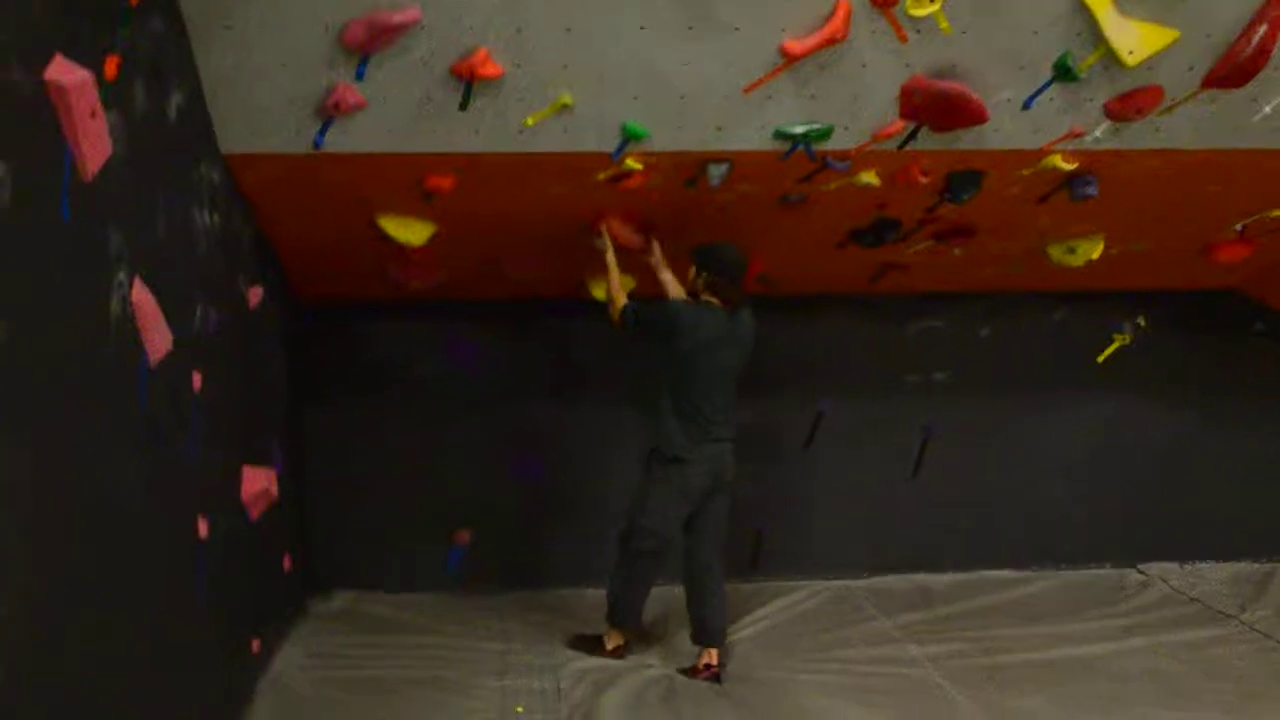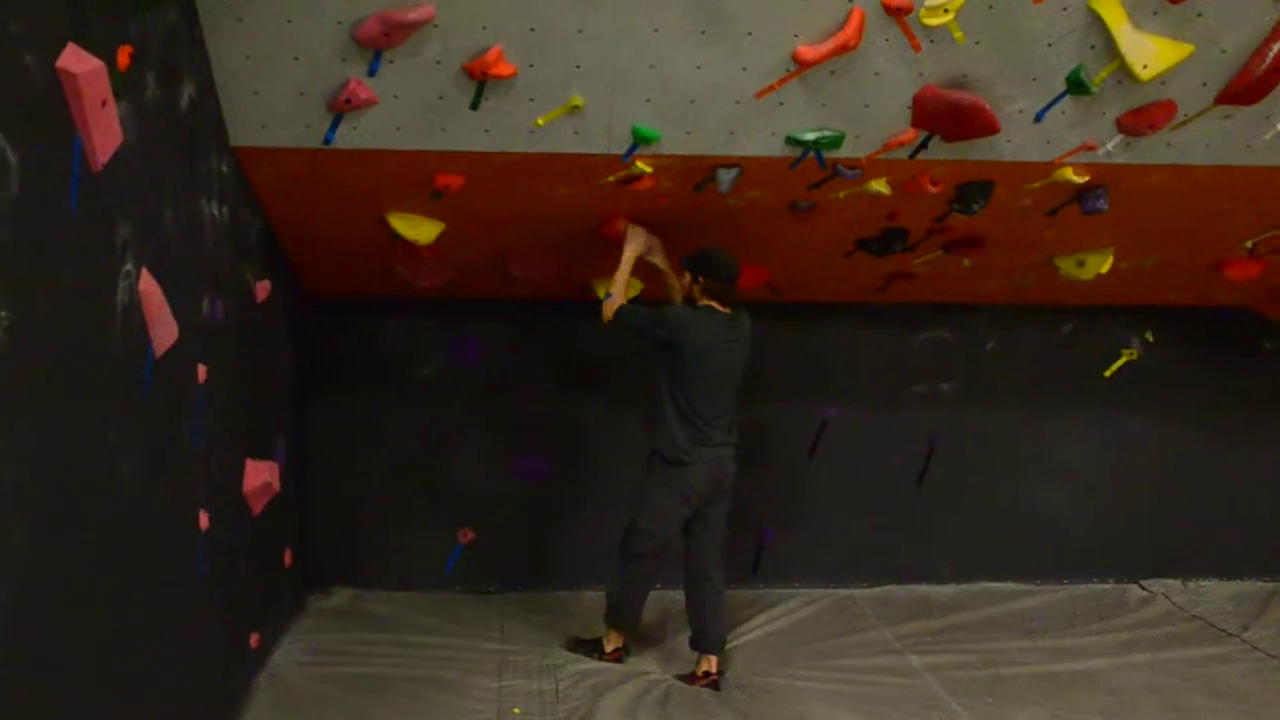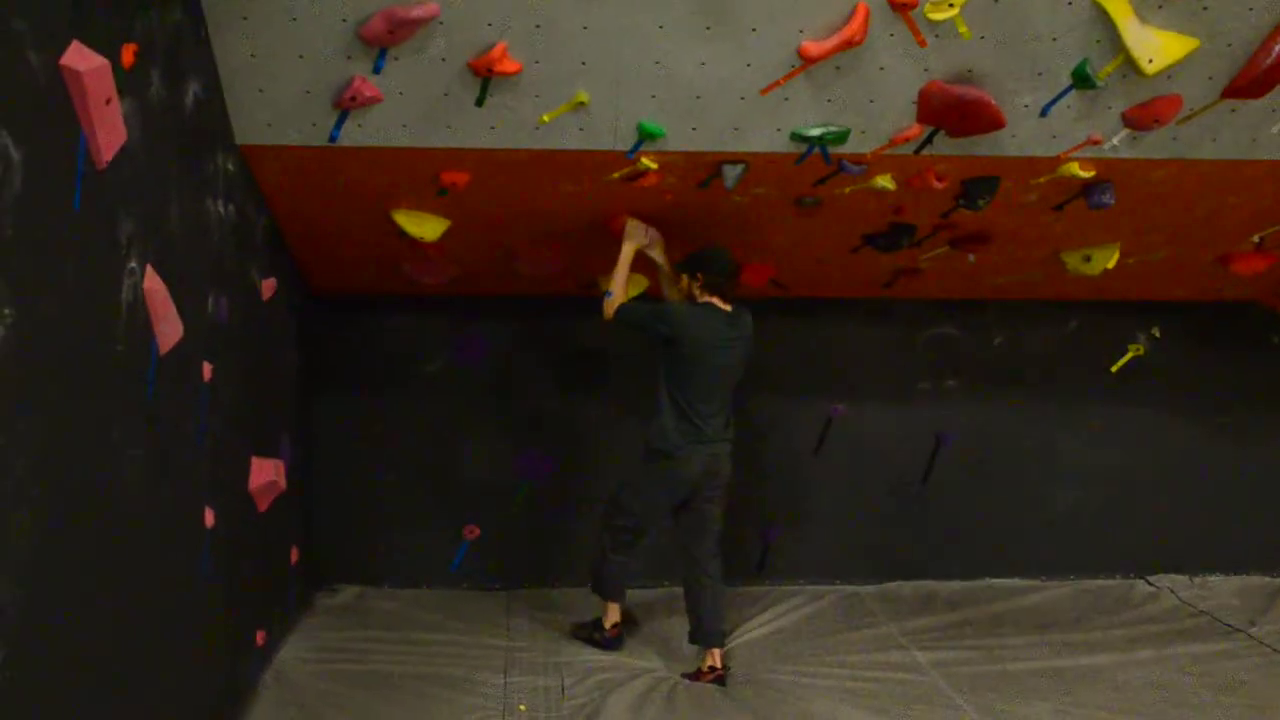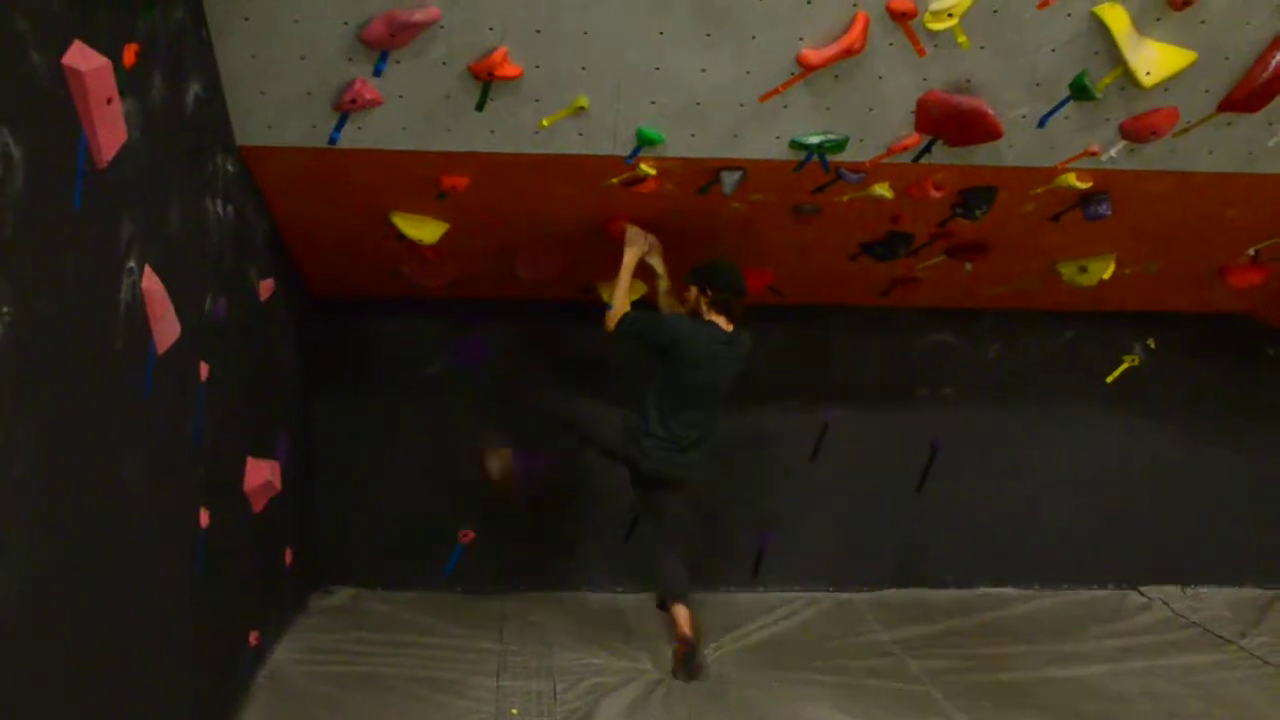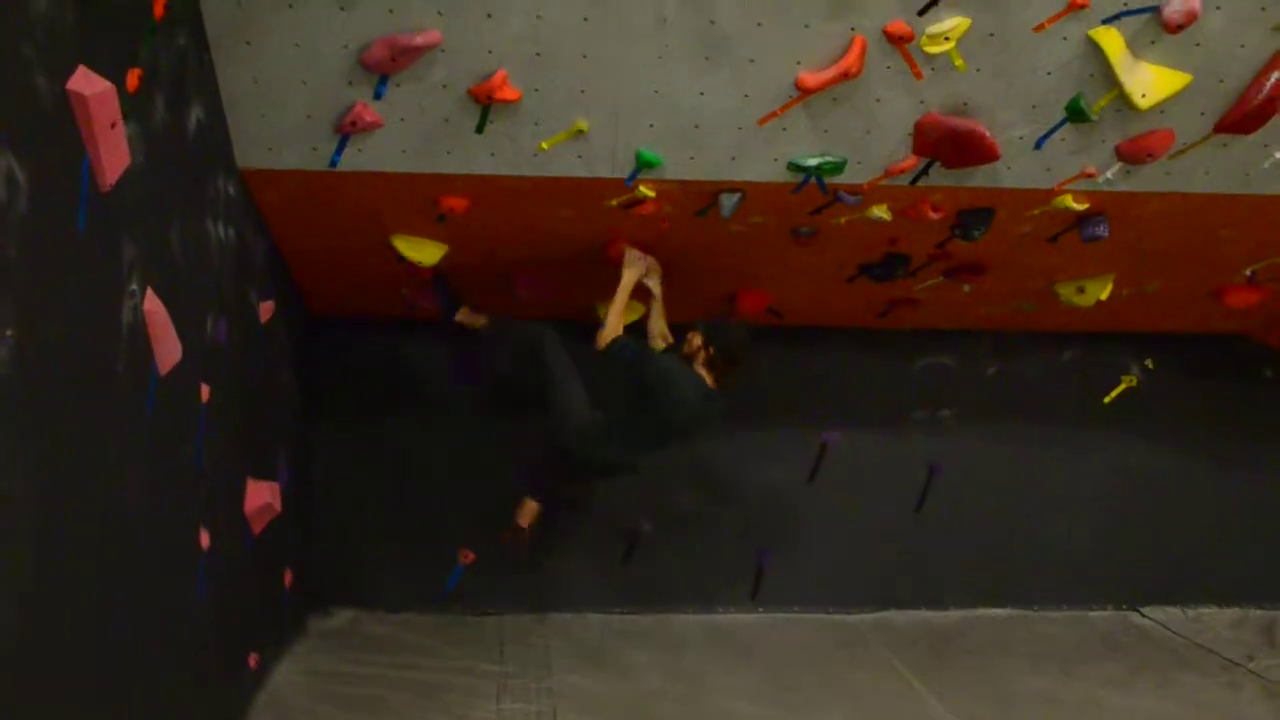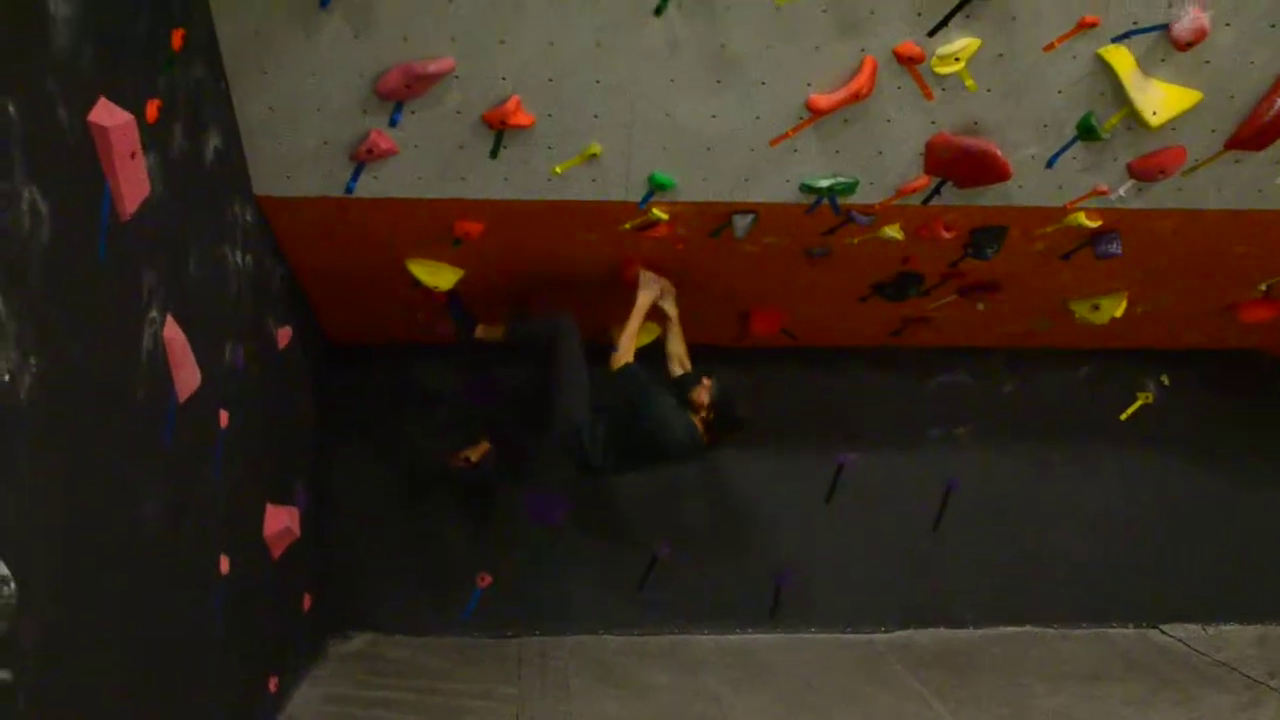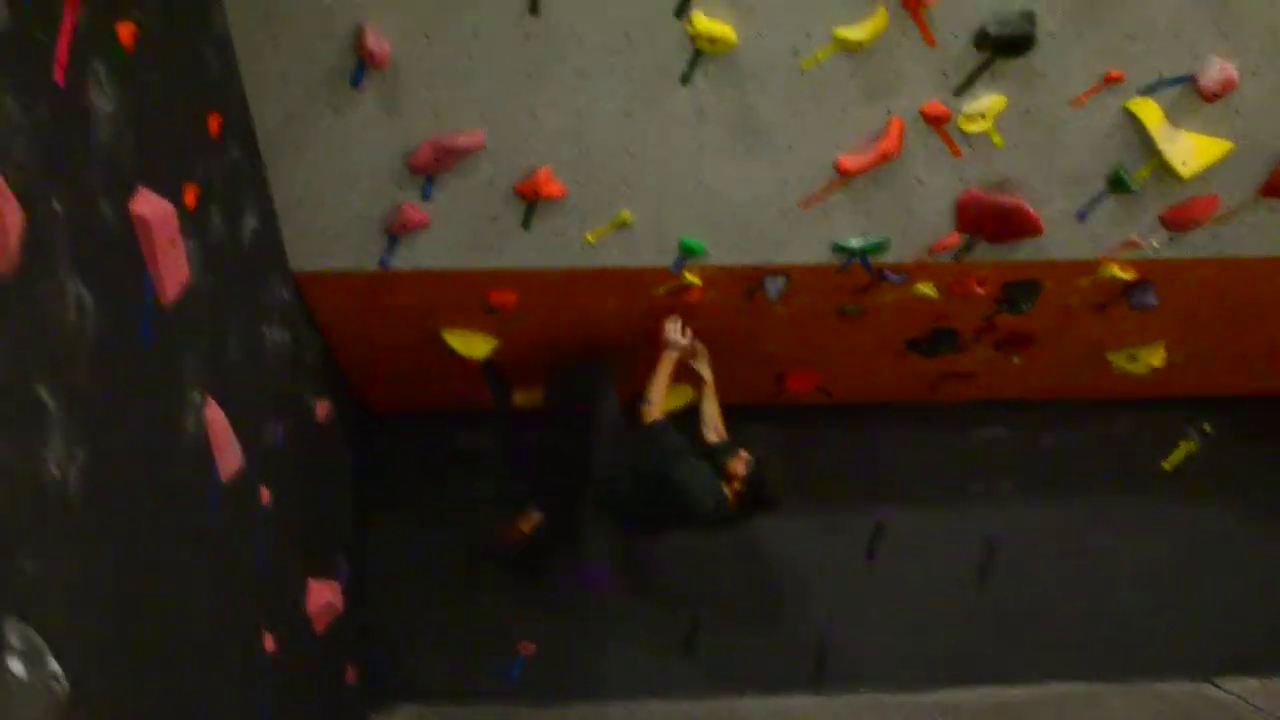
dt=0.4s
person 1, frame 1
left shoulder: (680, 319)
right shoulder: (742, 321)
left elbow: (620, 313)
left wrist: (610, 257)
right wrist: (660, 268)
left hip: (679, 463)
right hip: (719, 460)
left knee: (642, 550)
right knee: (705, 558)
left ankle: (615, 637)
right ankle: (710, 657)
person 1, frame 2
left shoulder: (679, 323)
right shoulder: (740, 325)
left elbow: (611, 310)
left wrist: (630, 255)
right wrist: (662, 265)
left hip: (681, 466)
right hip: (721, 464)
left knee: (640, 552)
right knee: (707, 563)
left ankle: (614, 641)
right ankle: (709, 665)
person 1, frame 3
left shoulder: (682, 322)
right shoulder: (741, 323)
left elbow: (612, 308)
left wrist: (629, 248)
right wrist: (659, 259)
left hip: (674, 458)
right hip: (716, 459)
left knee: (618, 525)
right knee: (703, 557)
left ankle: (611, 622)
right ankle: (713, 660)
person 1, frame 4
left shoulder: (681, 332)
right shoulder: (739, 342)
left elbow: (615, 320)
left wrist: (630, 258)
right wrist: (658, 267)
left hip: (645, 451)
right hip: (680, 463)
right knee: (668, 546)
right ankle: (685, 635)
person 1, frame 5
left shoulder: (670, 374)
right shoulder: (711, 403)
left elbow: (605, 339)
right elbow: (661, 342)
left wrist: (629, 279)
right wrist: (655, 292)
left hip: (591, 437)
right hip: (611, 456)
left knee: (543, 339)
right knee: (567, 450)
left ankle: (463, 315)
right ankle: (523, 524)
person 1, frame 6
left shoulder: (664, 416)
right shoulder: (698, 433)
left elbow: (618, 361)
right elbow: (678, 365)
left wrist: (643, 301)
right wrist: (671, 312)
left hip: (582, 437)
right hip: (599, 454)
left knee: (562, 329)
left ankle: (477, 331)
right ankle: (481, 450)
person 1, frame 7
left shoulder: (696, 487)
right shoulder: (725, 502)
left elbow: (650, 417)
right elbow: (713, 432)
left wrist: (670, 353)
right wrist: (706, 376)
left hip: (617, 486)
left knee: (595, 379)
